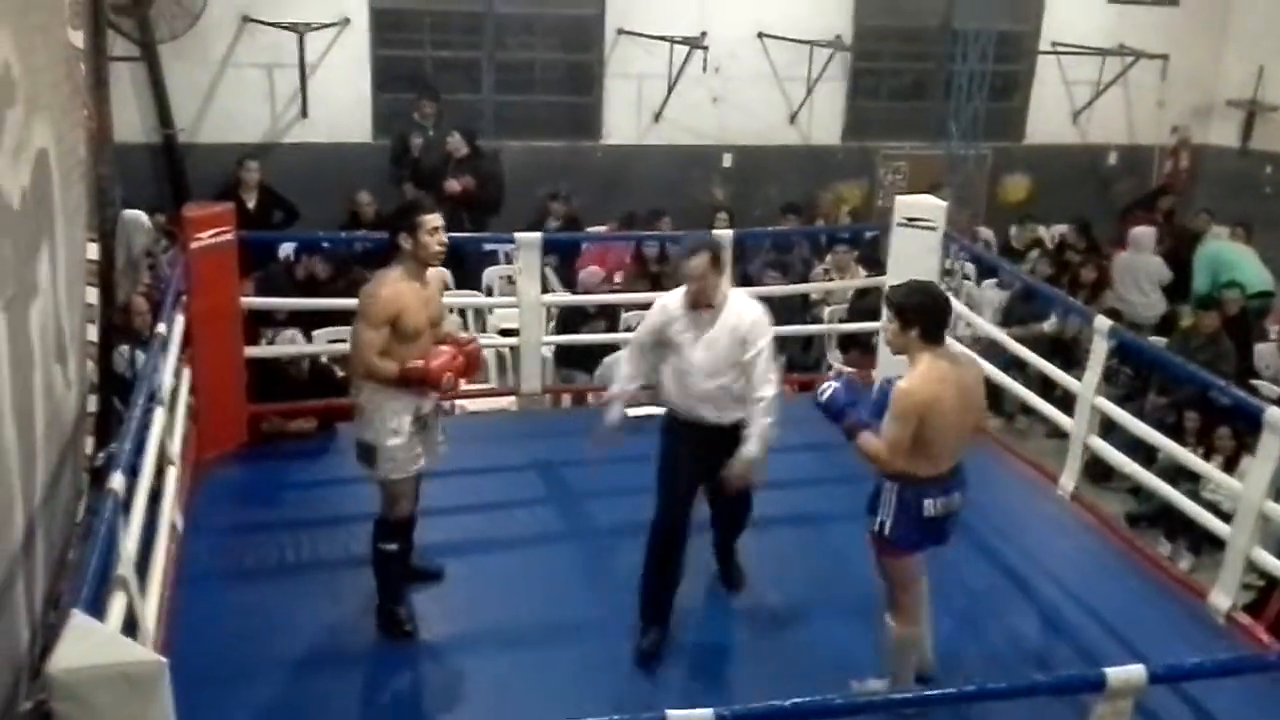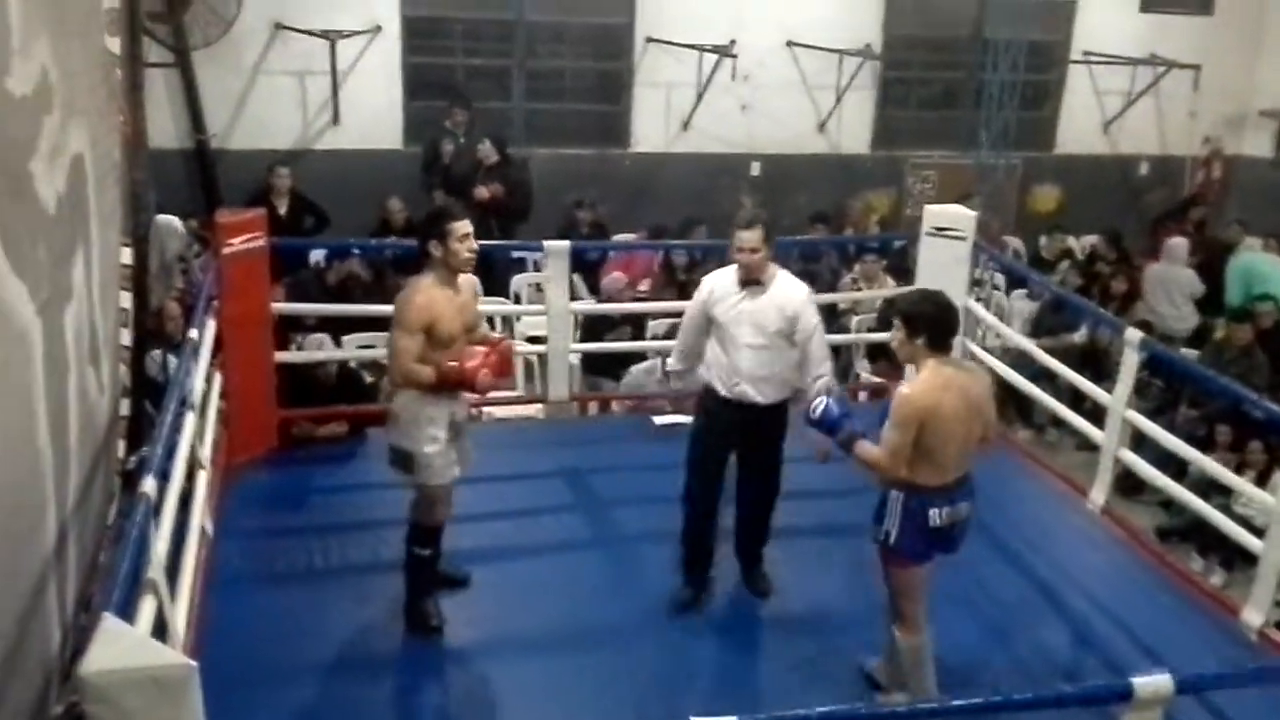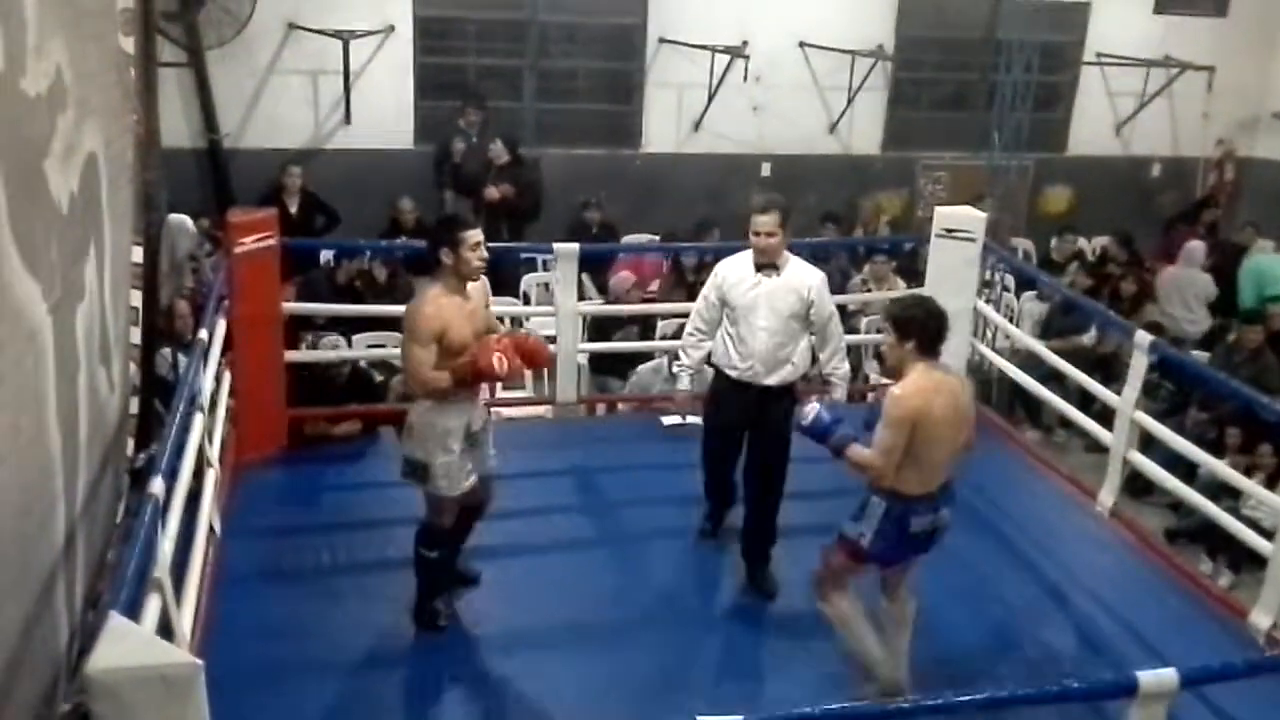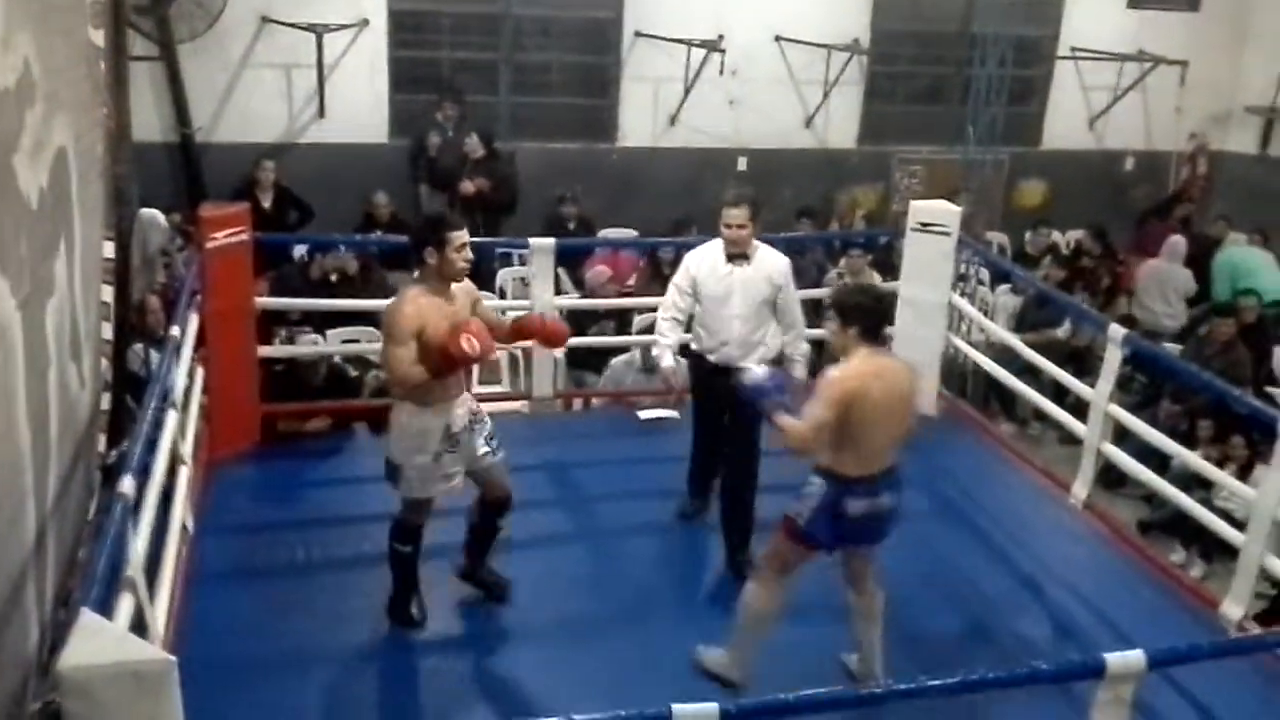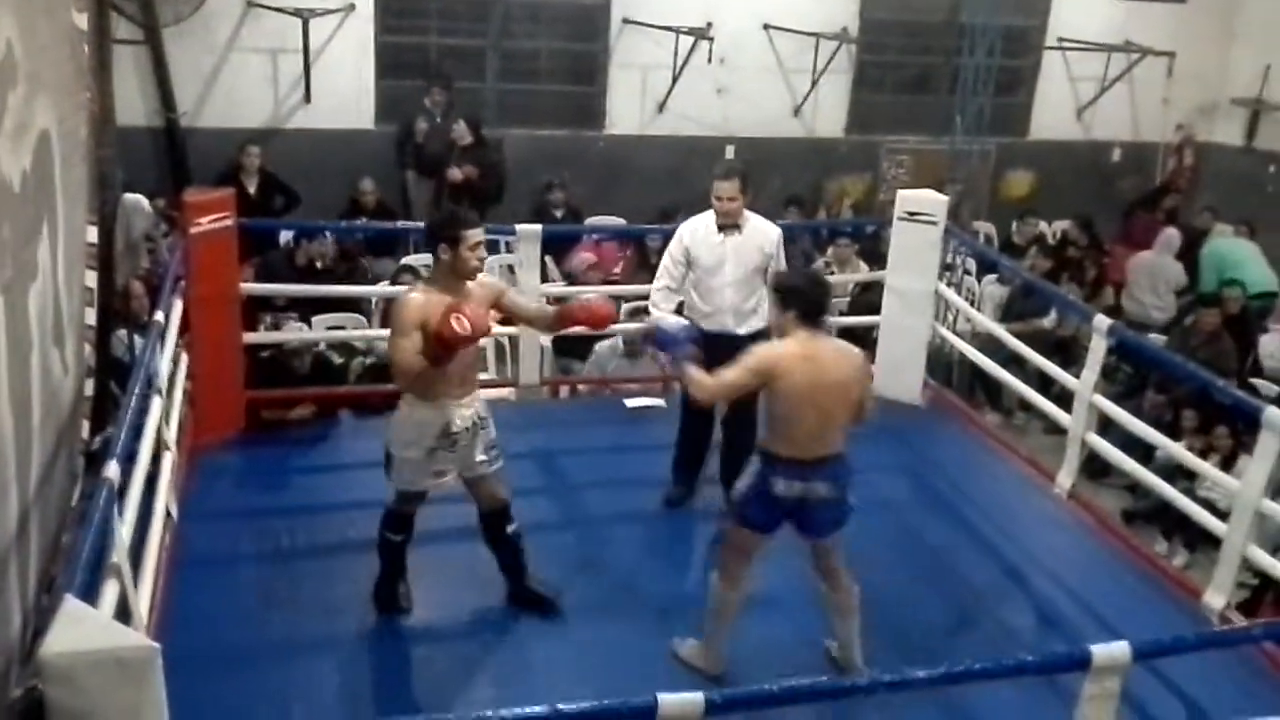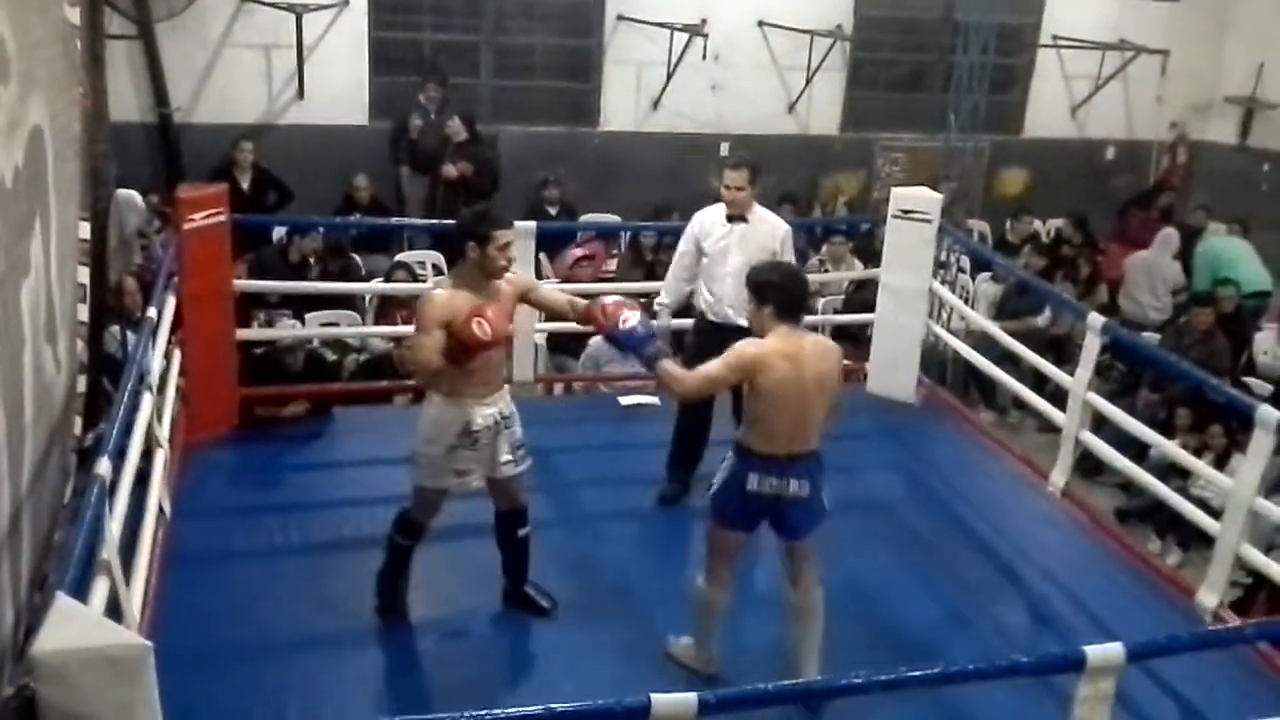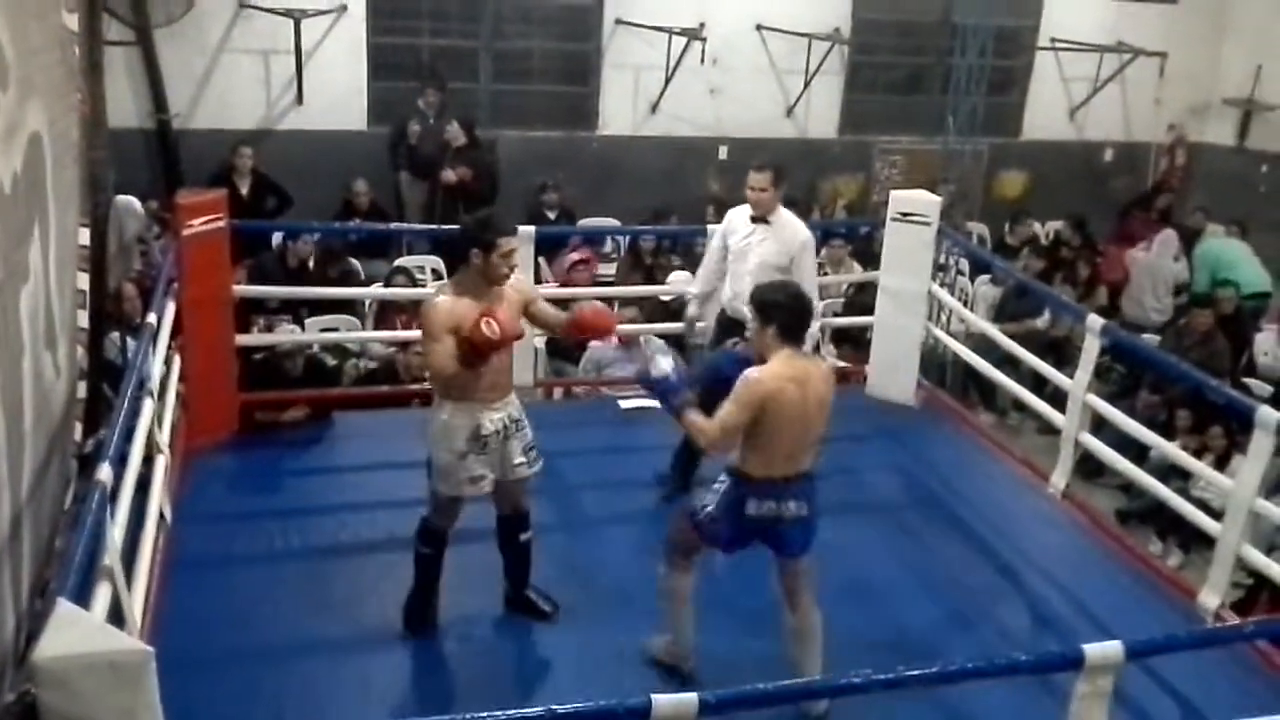
dt=0.2s
person 1, frame 1
left shoulder: (435, 278)
right shoulder: (383, 293)
right elbow: (362, 363)
left wrist: (456, 342)
right wrist: (419, 373)
left hip: (422, 400)
right hip: (389, 405)
left knee: (410, 492)
right knee: (397, 505)
left ankle: (400, 563)
right ankle: (390, 602)
person 1, frame 2
left shoulder: (468, 284)
right shoulder: (416, 301)
right elbow: (400, 371)
left wrist: (491, 346)
right wrist: (455, 376)
left hip: (453, 405)
right hip: (422, 411)
left knee: (440, 499)
right knee: (431, 508)
left ankle: (429, 568)
right ankle: (417, 597)
person 1, frame 3
left shoulder: (479, 289)
right shoulder: (426, 310)
left elbow: (491, 332)
right elbow: (418, 382)
left wrist: (518, 344)
right wrist: (472, 373)
left hip: (474, 410)
right hip: (439, 419)
left knee: (478, 497)
right knee: (440, 514)
left ankle: (445, 559)
right ankle: (429, 595)
person 1, frame 4
left shoulder: (464, 290)
right shoulder: (404, 310)
left elbow: (495, 327)
right elbow: (400, 383)
left wrist: (527, 327)
right wrist: (445, 362)
left hip: (463, 408)
right hip: (421, 420)
left knee: (499, 493)
right knee: (414, 515)
left ankle: (475, 563)
right ankle: (405, 593)
person 1, frame 5
left shoulder: (486, 288)
right shoulder: (411, 305)
left elbow: (538, 317)
right elbow: (402, 376)
left wrist: (572, 313)
right wrist: (441, 350)
left hip: (471, 410)
right hip: (425, 416)
left knee: (495, 503)
right knee: (406, 505)
left ankle: (519, 584)
right ankle: (390, 579)
person 1, frame 6
left shoulder: (513, 284)
right shoulder: (437, 302)
left elbow: (566, 305)
right elbow: (423, 371)
left wrist: (597, 312)
right wrist: (462, 350)
left hip: (498, 407)
right hip: (449, 413)
left knee: (514, 503)
right knee: (424, 508)
left ankle: (517, 583)
right ankle: (391, 578)
person 1, frame 7
left shoulder: (517, 291)
right shoulder: (441, 309)
left elbow: (559, 325)
right elbow: (442, 377)
left wrist: (582, 321)
right wrist: (477, 351)
left hip: (508, 412)
right hip: (461, 420)
left knee: (516, 509)
right knee: (443, 516)
left ankle: (519, 588)
right ankle: (423, 594)
person 2, frame 1
left shoulder: (911, 388)
right shoulder: (967, 368)
left elbow: (888, 458)
right elbow: (975, 423)
left wrist: (849, 415)
left hip: (910, 497)
right hip: (950, 487)
left knee: (902, 597)
right knee: (911, 577)
left ankle: (898, 687)
right ankle: (921, 657)
person 2, frame 2
left shoulder: (913, 395)
right shoulder: (977, 377)
left elbow: (887, 466)
right elbow: (986, 435)
left wrist: (843, 429)
left hip: (916, 506)
right hip: (958, 498)
left knee: (906, 611)
right knee: (908, 590)
left ankle: (920, 698)
right ankle: (893, 671)
person 2, frame 3
left shoulder: (904, 396)
right shoulder: (960, 386)
left elbow: (879, 468)
right elbow: (964, 443)
left wrist: (835, 436)
left hip: (896, 510)
right hip: (937, 505)
left knee: (828, 585)
right knee: (895, 586)
left ankle: (884, 671)
right ankle: (896, 673)
person 2, frame 4
left shoulder: (842, 378)
right shoulder: (905, 372)
left elbow: (802, 440)
left wrist: (770, 398)
left hip: (836, 493)
right hip: (883, 491)
left knee: (770, 574)
right knee: (862, 578)
left ankle: (735, 662)
right ankle: (870, 667)
person 2, frame 5
left shoulder: (773, 356)
right shoulder: (855, 358)
left elbow: (706, 393)
right elbow: (861, 416)
left wrist: (679, 350)
left hip: (776, 476)
right hip: (830, 475)
left knee: (730, 566)
right knee: (832, 566)
left ankle: (708, 652)
right ankle: (851, 655)
person 2, frame 6
left shoulder: (752, 354)
right shoulder: (832, 353)
left elbow: (686, 387)
left wrist: (647, 348)
left hip: (752, 473)
right hip: (804, 475)
left knee: (718, 569)
right knee: (804, 574)
left ankle: (702, 655)
right ankle: (809, 674)
person 2, frame 7
left shoulder: (756, 381)
right shoulder: (824, 372)
left elbow: (710, 439)
left wrist: (674, 396)
left hip: (745, 495)
right hip: (797, 495)
left knee: (677, 552)
right knee: (798, 594)
left ankle: (679, 650)
person 3, frame 1
left shoulder: (750, 316)
right shoulder: (666, 309)
left elbow: (763, 388)
right elbow: (636, 358)
left wrist: (750, 452)
right wrist: (615, 406)
left hip: (732, 431)
right hip: (683, 427)
left knee: (733, 513)
right knee: (669, 524)
left ankle: (725, 556)
right ankle: (654, 623)
person 3, frame 2
left shoulder: (795, 295)
right shoulder: (713, 285)
left elbow: (814, 360)
right elbow: (690, 339)
right wrist: (675, 377)
left hip: (769, 410)
right hip: (718, 403)
left knee: (759, 493)
right knee: (699, 491)
left ankle: (751, 562)
right ankle: (694, 575)
person 3, frame 3
left shoulder: (810, 279)
right shoulder: (727, 270)
left elbow: (829, 337)
right elbow: (700, 326)
left wrist: (838, 389)
right wrist: (684, 377)
left hip: (778, 393)
right hip: (729, 386)
left knee: (766, 480)
right knee: (716, 462)
left ankle: (757, 561)
right ankle: (717, 511)
person 3, frame 4
left shoulder: (777, 265)
right shoulder: (697, 260)
left elbow: (792, 322)
right elbow: (671, 312)
left wrist: (798, 369)
right wrist: (666, 358)
right hip: (708, 366)
left knee: (742, 461)
right knee: (707, 439)
left ankle: (738, 546)
right ankle: (698, 492)
person 3, frame 5
left shoulder: (768, 234)
right shoulder: (690, 231)
right elbow: (667, 285)
left hip: (750, 340)
right hip: (703, 336)
left knee: (740, 422)
right knee: (696, 411)
left ankle: (736, 490)
right ankle: (684, 477)
person 3, frame 6
left shoulder: (777, 230)
right shoulder: (703, 220)
right elbow: (681, 271)
right wrist: (663, 312)
left hip: (751, 332)
right hip: (708, 326)
left knee: (748, 409)
right knee: (694, 403)
right ankle: (679, 475)
person 3, frame 7
left shoulder: (798, 235)
right shoulder: (733, 219)
left elbow: (807, 293)
right elbow: (711, 265)
left wrist: (802, 340)
right wrist: (693, 303)
right hip: (729, 322)
right knee: (708, 400)
right ankle: (681, 473)
